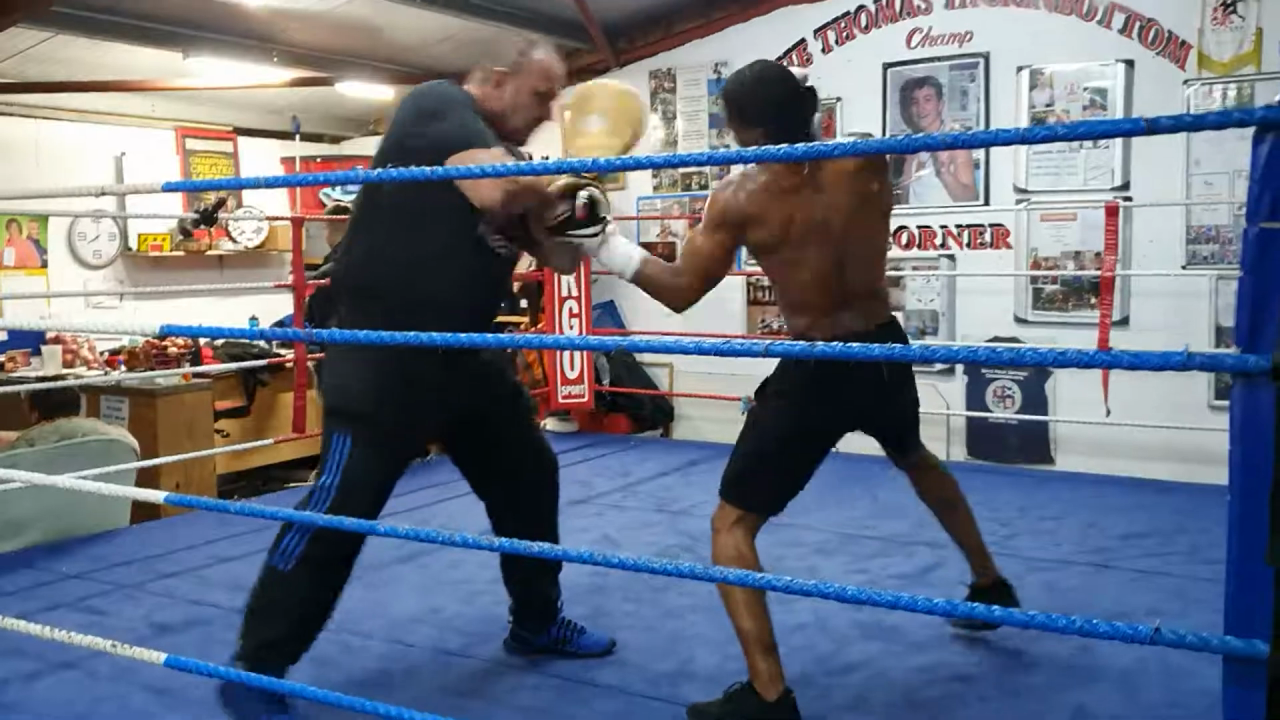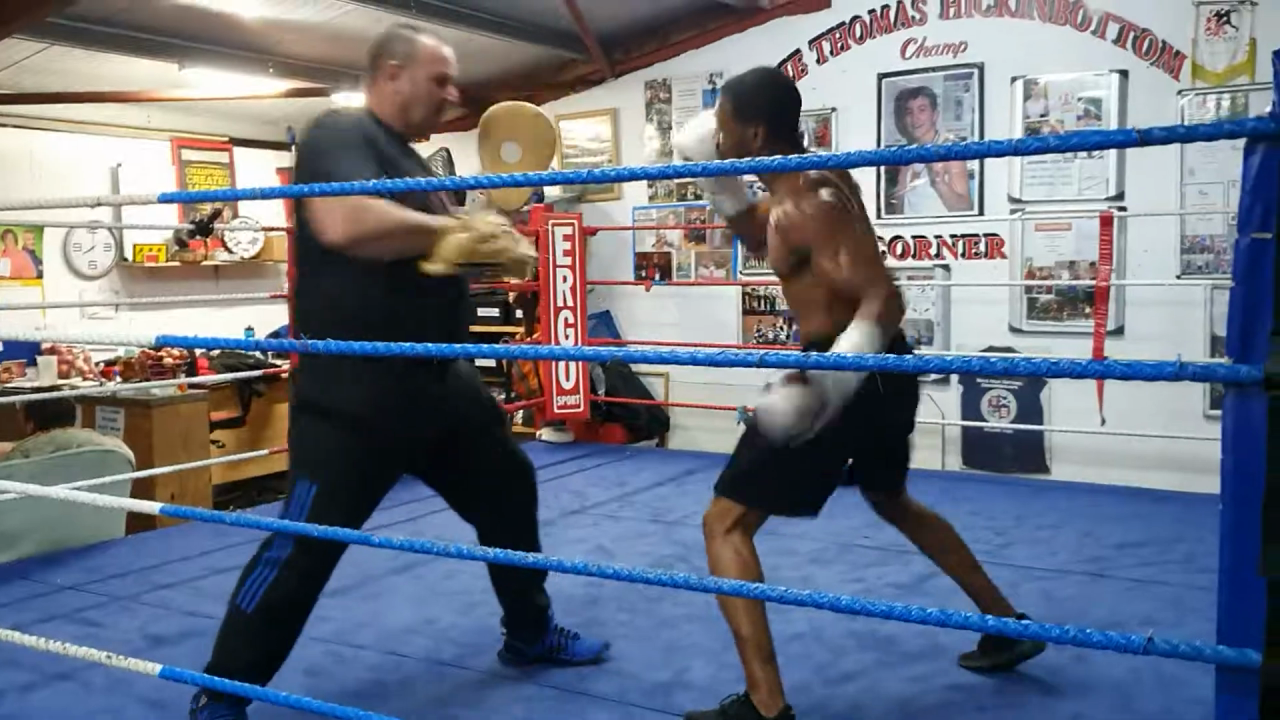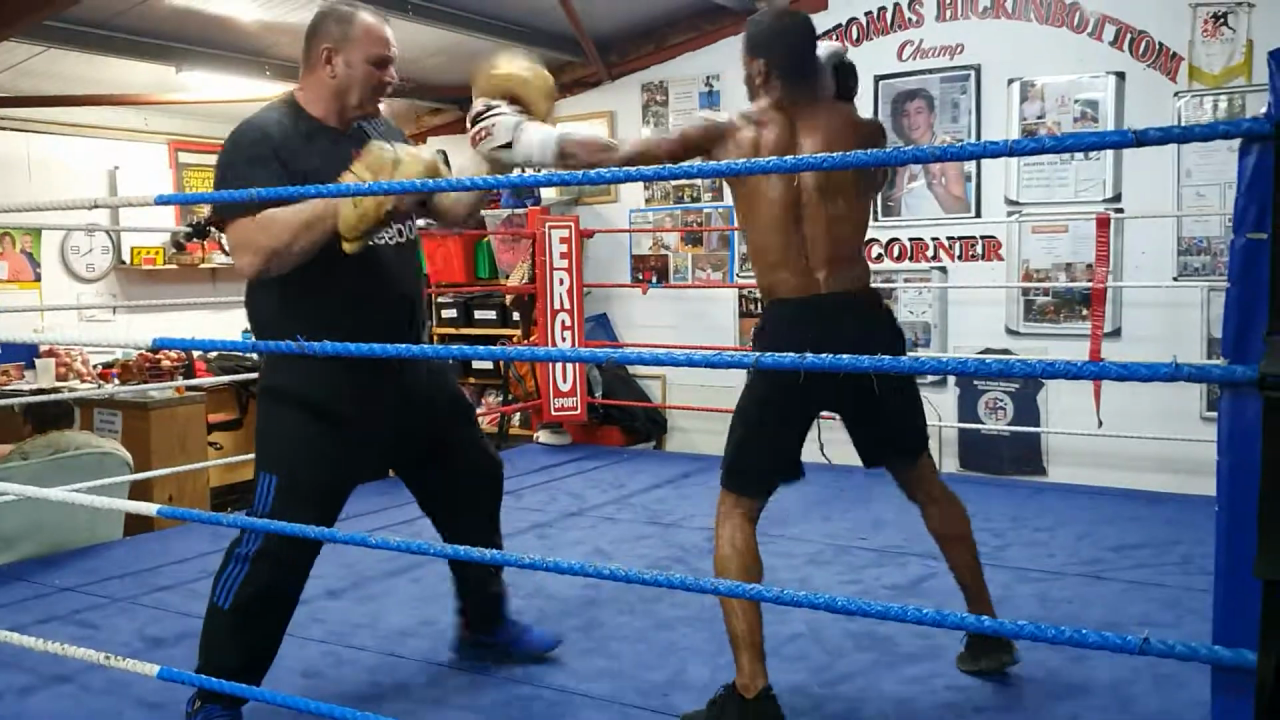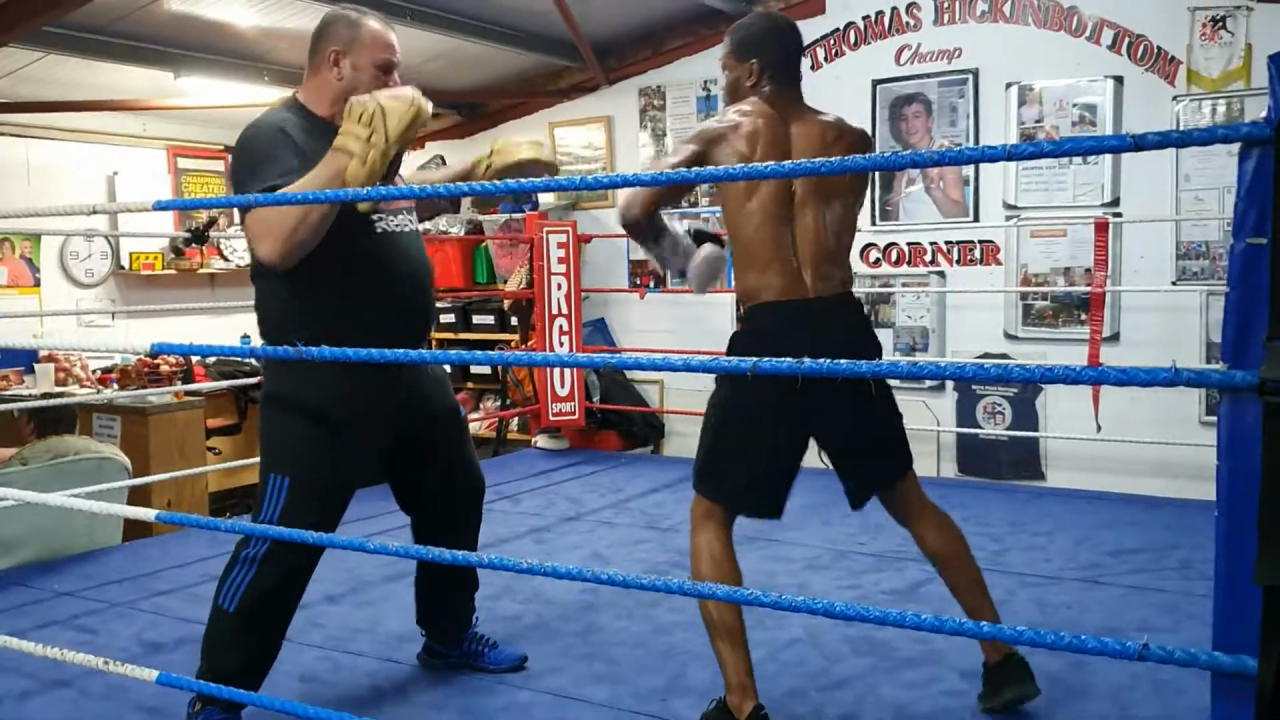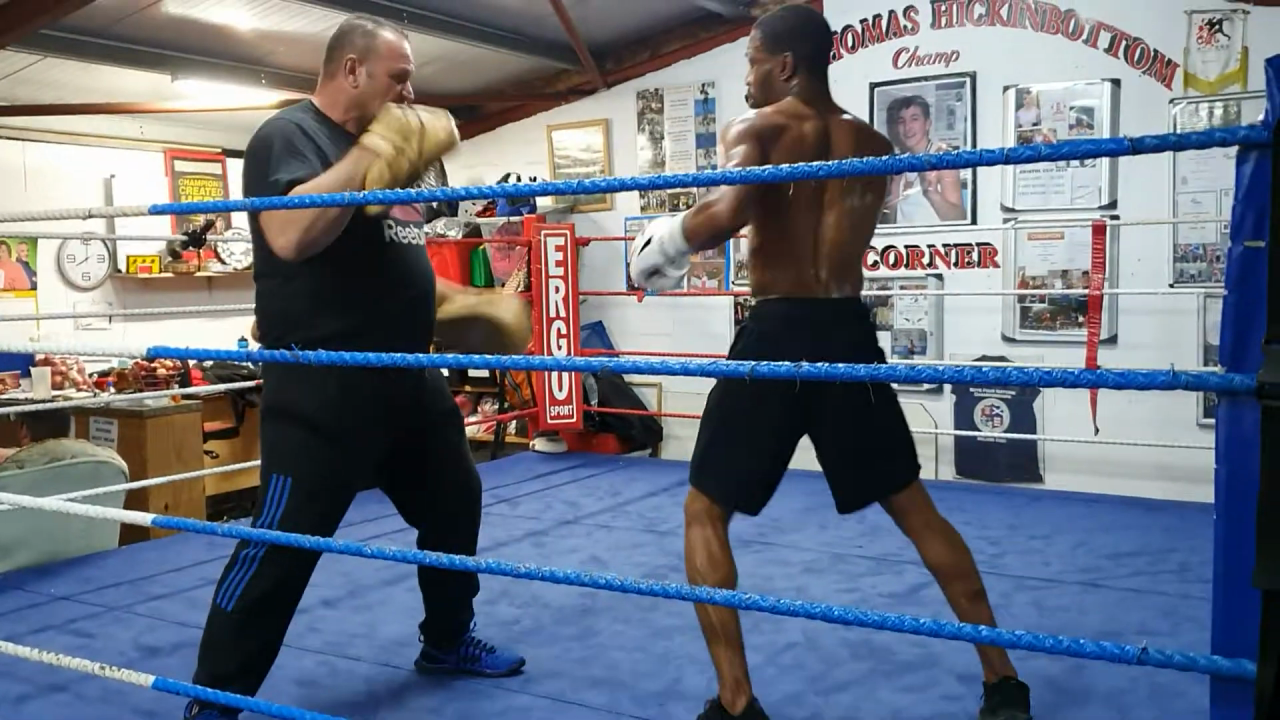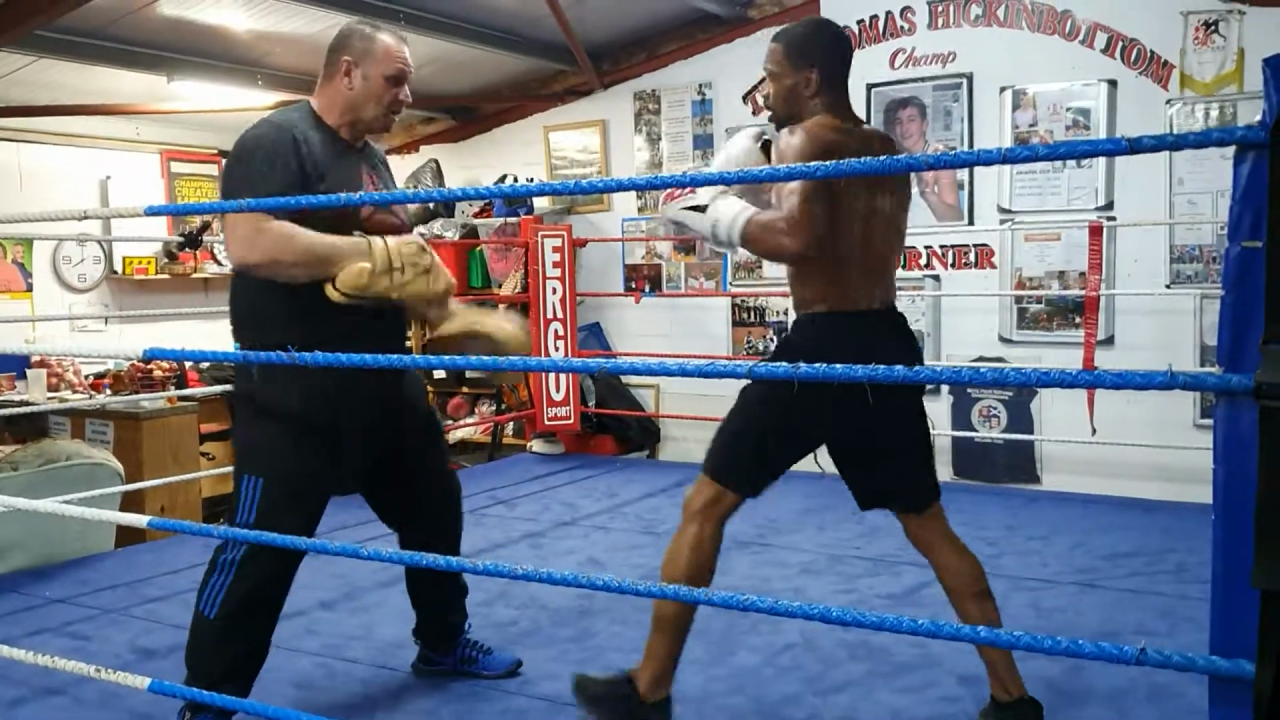
dt=0.2s
person 1, frame 1
left shoulder: (503, 151)
right shoulder: (439, 105)
left elbow: (561, 256)
right elbow: (497, 190)
right wrist: (550, 188)
left hip: (467, 353)
right hip: (385, 351)
left knee: (530, 477)
right knee: (341, 506)
left ankle: (537, 621)
person 1, frame 2
left shoulder: (413, 162)
right shoulder: (338, 136)
left elbow: (440, 256)
right elbow: (345, 225)
left wrist: (490, 238)
right wrist: (457, 232)
left hip: (435, 375)
right hip: (350, 385)
left knee: (509, 490)
right knee: (309, 540)
left ankle: (530, 632)
person 1, frame 3
left shoulder: (379, 135)
right shoulder: (263, 139)
left elbow: (449, 210)
right elbow: (254, 251)
right wrist: (352, 202)
left hip: (407, 366)
right hip: (315, 383)
left knee: (475, 481)
right knee: (276, 541)
left ankle: (485, 626)
person 1, frame 4
left shoulder: (369, 127)
right shoulder: (273, 137)
right elbow: (275, 242)
left wrist: (478, 170)
right wrist: (353, 155)
left hip: (407, 369)
right hip: (321, 382)
left knee: (455, 498)
right knee: (282, 541)
left ankle: (448, 636)
person 1, frame 5
left shoulder: (376, 141)
right shoulder: (289, 135)
right elbow: (292, 237)
left wrist: (455, 303)
right wrist: (377, 156)
left hip: (406, 376)
right hip: (323, 385)
left knee: (454, 503)
right knee: (284, 541)
left ankle: (447, 640)
person 1, frame 6
left shoulder: (371, 157)
right shoulder: (278, 139)
right elbow: (249, 245)
left wrist: (453, 318)
right wrist: (372, 256)
left hip: (381, 380)
right hip: (296, 388)
left knee: (434, 508)
right knee: (263, 545)
left ankle: (443, 642)
person 2, frame 1
left shoulder: (749, 195)
right shoulder: (868, 166)
left elbow: (682, 290)
left wrist: (609, 247)
left hip: (822, 375)
right hip: (886, 353)
left knee: (733, 524)
right knee: (913, 459)
right ankle: (990, 585)
person 2, frame 2
left shoulder: (809, 203)
right shoulder: (810, 181)
left elbow: (882, 303)
right elbow: (765, 245)
left wrist: (826, 386)
right wrist: (724, 189)
left hip: (845, 375)
right hip: (881, 370)
left knee: (724, 523)
right knee: (893, 503)
right ankle: (1007, 626)
person 2, frame 3
left shoulder: (735, 132)
right shoulder: (864, 132)
left elbow: (611, 159)
left wrist: (522, 135)
left hip: (794, 337)
right hip: (867, 326)
left knee: (738, 511)
right knee: (923, 484)
right ankle: (988, 630)
person 2, frame 4
left shoulder: (721, 136)
right shoulder: (851, 141)
left elbow: (635, 211)
left wrist: (677, 250)
left hip: (768, 345)
right hip: (842, 332)
left knee: (710, 519)
right knee: (909, 502)
right ankle: (1003, 661)
person 2, frame 5
left shoulder: (762, 126)
right shoulder: (873, 146)
left elbow: (725, 215)
left wrist: (662, 243)
left hip: (778, 337)
right hip: (850, 335)
left knee: (703, 515)
right knee: (915, 511)
person 2, frame 6
left shoulder: (807, 138)
right shoulder: (887, 150)
left elbow: (797, 241)
left wrist: (719, 213)
right wrist: (773, 190)
left hip: (823, 346)
right hip: (885, 344)
left knee: (704, 507)
right knee: (930, 527)
